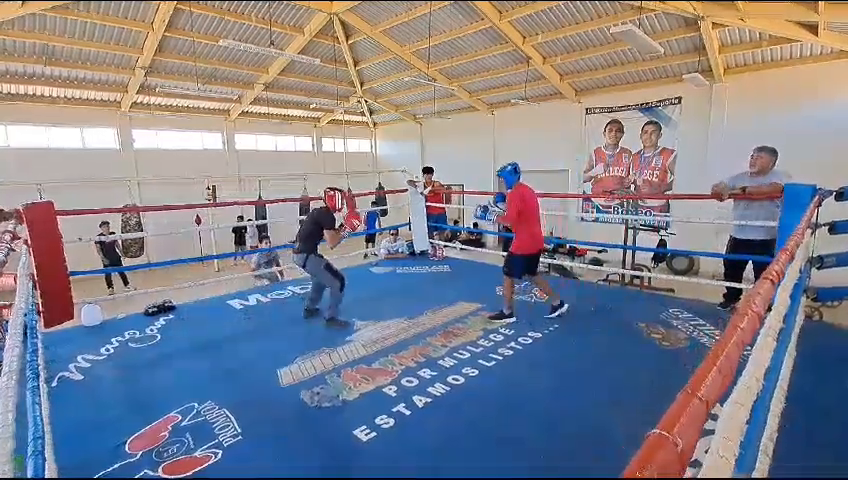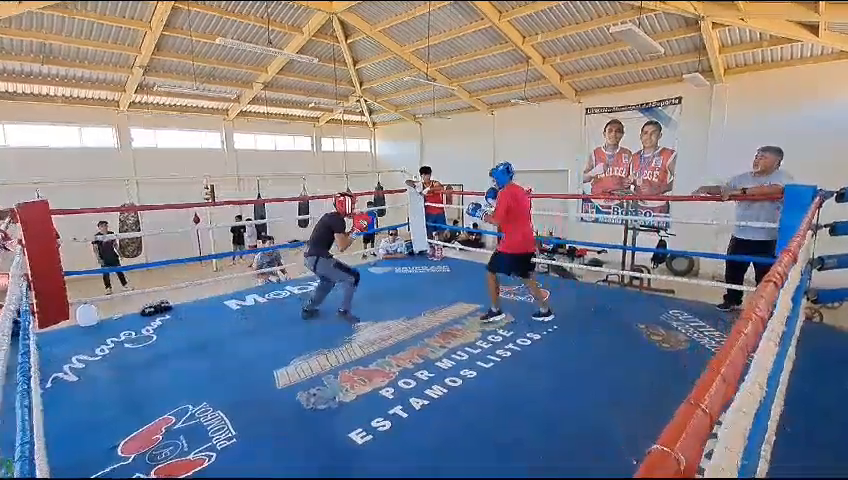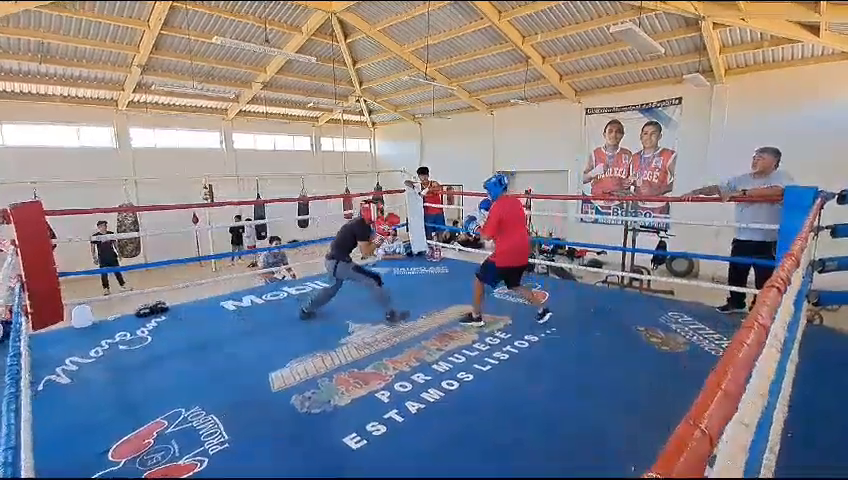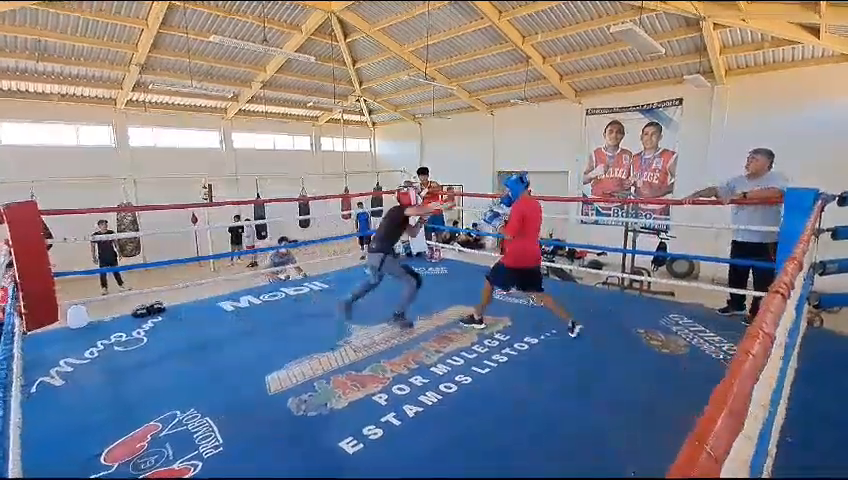
dt=0.2s
person 1, frame 1
left shoulder: (779, 176)
right shoulder: (738, 178)
left elbow: (774, 188)
right elbow: (722, 193)
left wrist: (741, 190)
right wrist: (717, 189)
left hip: (766, 237)
right hip: (738, 235)
left knee: (764, 275)
right knee: (731, 268)
right ankle: (731, 298)
person 1, frame 2
left shoulder: (782, 177)
right shoulder: (743, 178)
left elbow: (775, 189)
right elbow: (721, 189)
left wrist: (742, 191)
right wrist: (705, 189)
left hip: (767, 238)
right hip: (740, 236)
left knee: (765, 276)
right knee: (732, 269)
right ankle: (732, 299)
person 1, frame 3
left shoulder: (782, 177)
right shoulder: (742, 179)
left elbow: (776, 191)
right elbow: (718, 188)
left wrist: (743, 193)
right wrist: (697, 191)
left hip: (768, 239)
right hip: (742, 237)
left knee: (764, 277)
right knee: (736, 272)
right ankle: (736, 302)
person 1, frame 4
left shoulder: (776, 178)
right shoulder: (737, 181)
left elbow: (776, 193)
right elbow: (716, 190)
left wrist: (742, 195)
right wrist: (697, 194)
left hip: (765, 241)
right hip: (740, 239)
left knee: (763, 279)
right knee: (736, 275)
left ankle: (758, 312)
right ankle: (736, 305)
person 2, frame 1
left shoulder: (515, 194)
right shoulder: (527, 190)
left elbow: (510, 222)
left wrist: (491, 215)
right wrist: (501, 209)
left hip: (523, 244)
right hip: (536, 242)
left knee: (508, 276)
right knee: (532, 274)
left ankle: (507, 312)
right ankle: (557, 302)
person 2, frame 2
left shoulder: (504, 193)
right shoulder: (522, 191)
left elbow: (496, 221)
left wrist: (480, 213)
right wrist: (495, 203)
left hip: (512, 244)
right hip: (528, 243)
left knee: (491, 272)
right knee: (526, 278)
left ankle: (495, 310)
right ankle: (544, 310)
person 2, frame 3
left shoulder: (496, 207)
right shoulder: (517, 203)
left elbow: (487, 236)
left hip: (504, 256)
right hip: (521, 254)
left knee: (479, 281)
right knee: (514, 286)
left ankle: (475, 316)
right ankle: (542, 309)
person 2, frame 4
left shoulder: (519, 206)
right shoulder: (536, 205)
left elbow: (509, 235)
right wrist: (507, 214)
left hip: (514, 258)
right hip: (532, 258)
left knee: (489, 283)
right knee: (538, 294)
left ankle: (477, 318)
right ankle: (569, 322)
person 3, frame 1
left shoulder: (320, 212)
right shoulder: (328, 216)
left elbow: (330, 235)
right elbow: (331, 244)
left wrist: (345, 225)
right wrist: (348, 229)
left hip: (299, 253)
right hip: (307, 255)
left knee: (321, 278)
right knee: (337, 282)
left ankle: (309, 309)
right ankle: (331, 317)
person 3, frame 2
left shoulder: (331, 216)
right shoulder: (337, 220)
left elbow: (342, 239)
right elbow: (342, 246)
left wrist: (356, 227)
right wrist: (357, 230)
left hip: (312, 256)
right hip: (318, 258)
left knee: (329, 280)
right knee: (353, 276)
left ankle: (308, 309)
right ankle: (344, 310)
person 3, frame 3
left shoulder: (358, 223)
right shoulder: (360, 226)
right elbow: (366, 254)
left hip: (332, 260)
right hip: (338, 263)
left knee: (336, 286)
right knee: (373, 281)
left ankle: (306, 309)
right ankle: (391, 314)
person 3, frame 4
left shoulder: (403, 217)
right shoulder: (399, 211)
left elbow: (413, 233)
right elbow: (415, 211)
left wrist: (422, 219)
right wrist: (434, 208)
left hip: (374, 254)
right hip: (382, 256)
left knee: (374, 280)
right knee: (414, 281)
left ankle: (349, 301)
right ankle: (399, 315)
